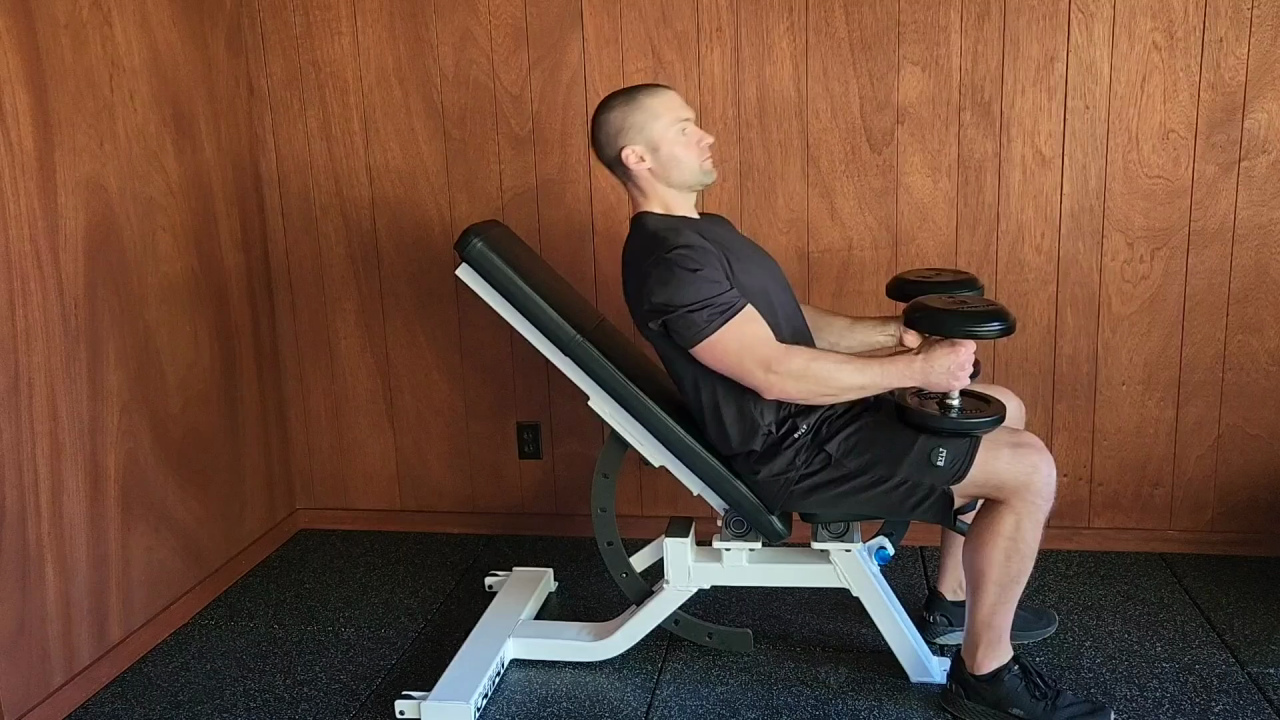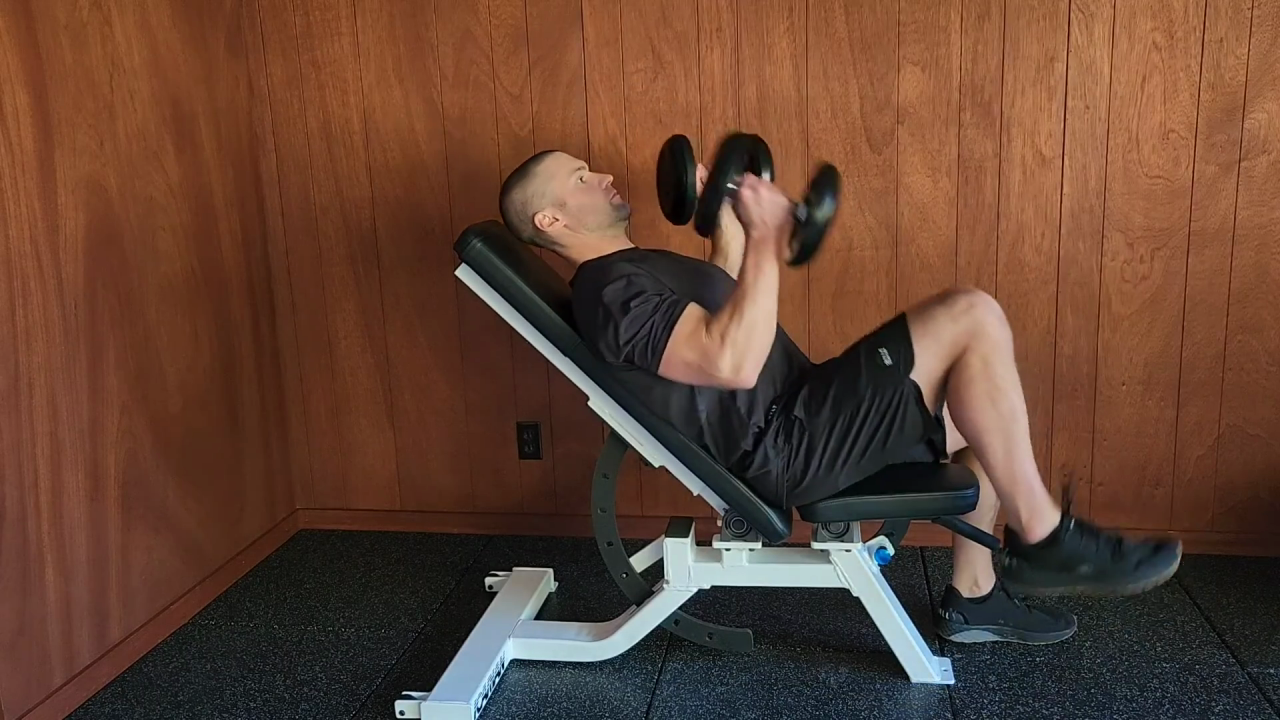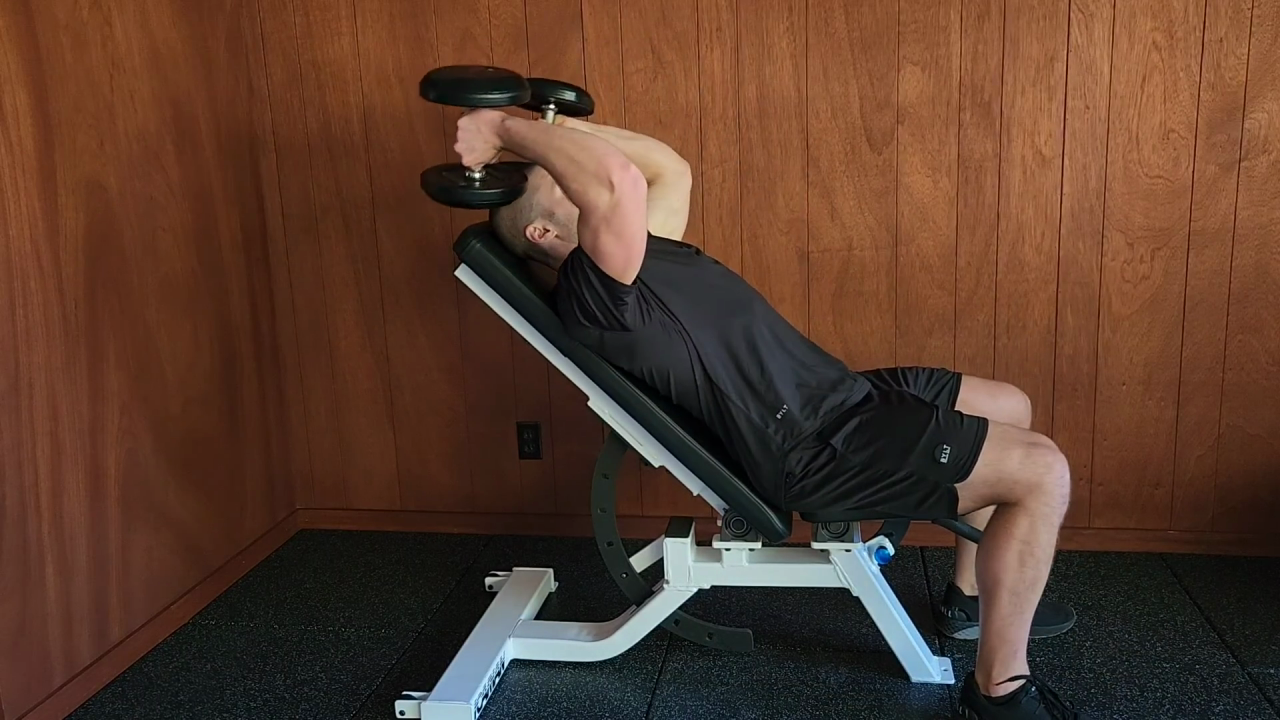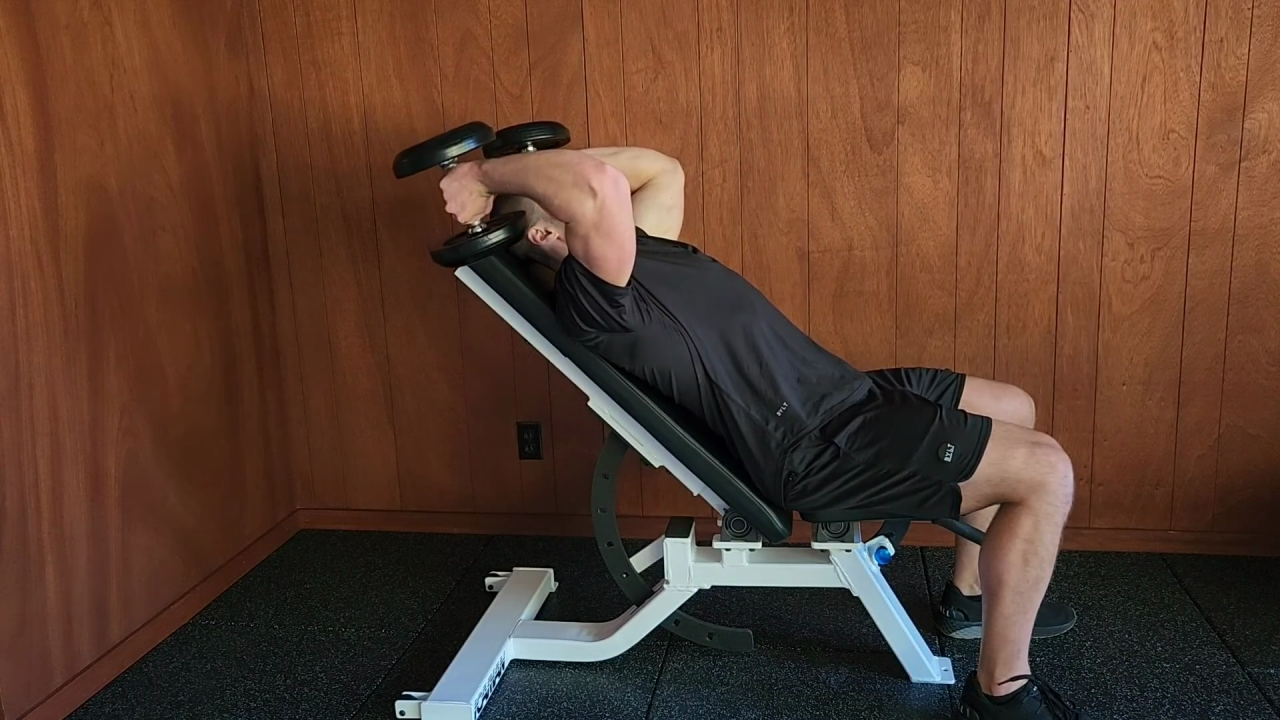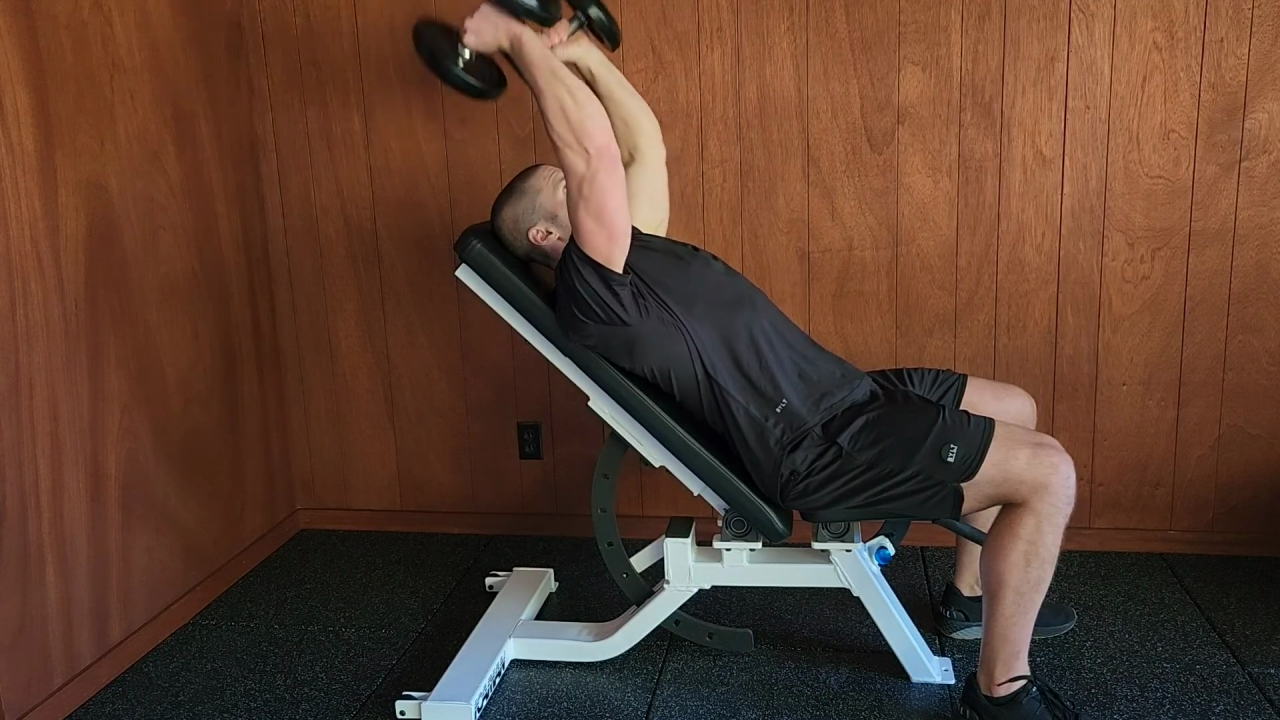
dt=1s
person 1, frame 1
left shoulder: (701, 233)
right shoulder: (668, 260)
left elbow: (794, 322)
right elbow: (773, 372)
left wrist: (892, 334)
right wrist: (915, 369)
left hip: (811, 415)
right hip: (793, 452)
left knee: (1003, 411)
right knee: (1030, 469)
left ankle: (952, 603)
person 1, frame 2
left shoulder: (633, 270)
right shoulder: (613, 297)
left elbow: (723, 315)
right elbow: (736, 364)
left wrist: (726, 218)
right wrist: (766, 238)
left hip: (798, 414)
right hip: (787, 445)
left knee: (986, 420)
right knee: (972, 315)
left ankle: (971, 600)
right ankle: (1042, 541)
person 1, frame 3
left shoulder: (629, 252)
right shoulder: (592, 290)
left elbow: (670, 169)
right elbow: (616, 179)
left wrist: (557, 130)
right wrist: (508, 129)
left hip: (835, 395)
right hip: (813, 445)
left knee: (1009, 407)
right knee: (1040, 472)
left ankle: (971, 596)
person 1, frame 4
left shoulder: (629, 248)
right shoulder: (591, 295)
left elbow: (663, 170)
right elbow: (598, 182)
right wrist: (488, 173)
left hip: (837, 393)
right hip: (815, 444)
left knee: (1013, 409)
right knee: (1044, 472)
left ankle: (970, 596)
person 1, frame 5
left shoulder: (628, 251)
right shoulder: (591, 292)
left elbow: (645, 147)
right elbow: (590, 151)
left hip: (839, 397)
right hip: (816, 445)
left knee: (1016, 411)
right knee: (1047, 474)
left ankle: (971, 594)
